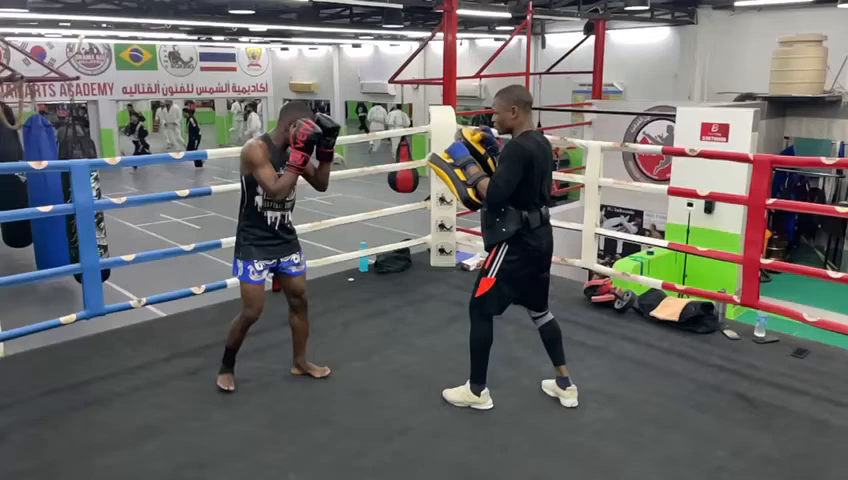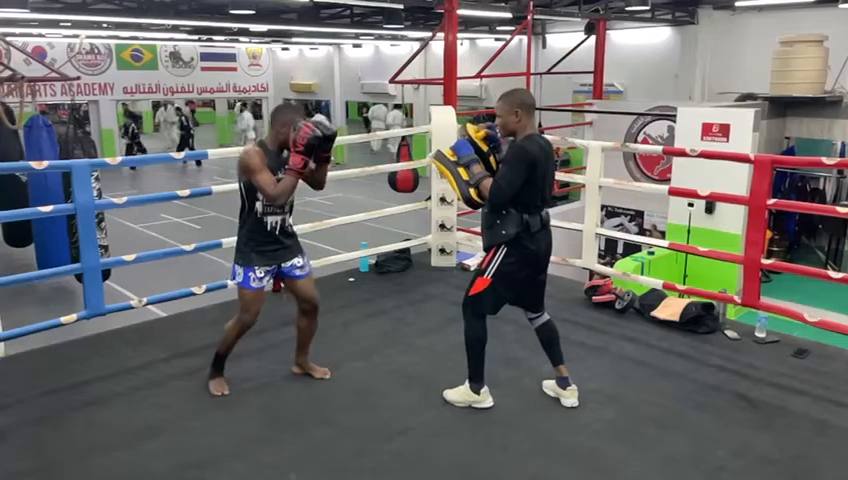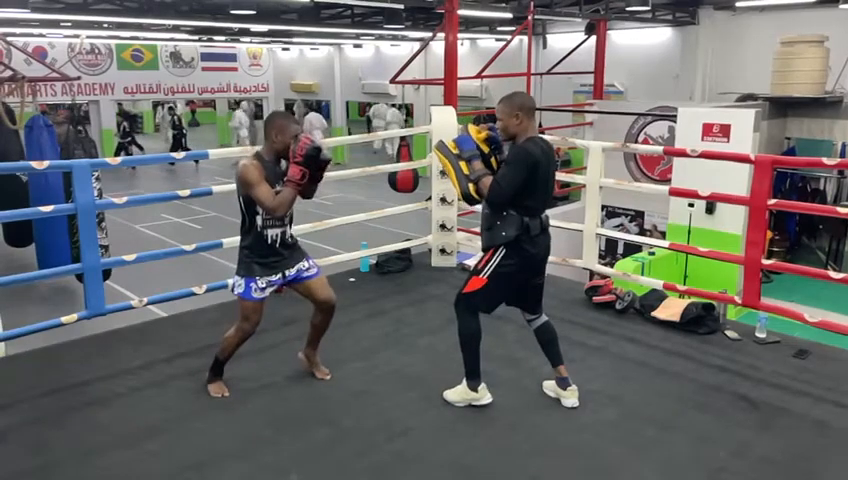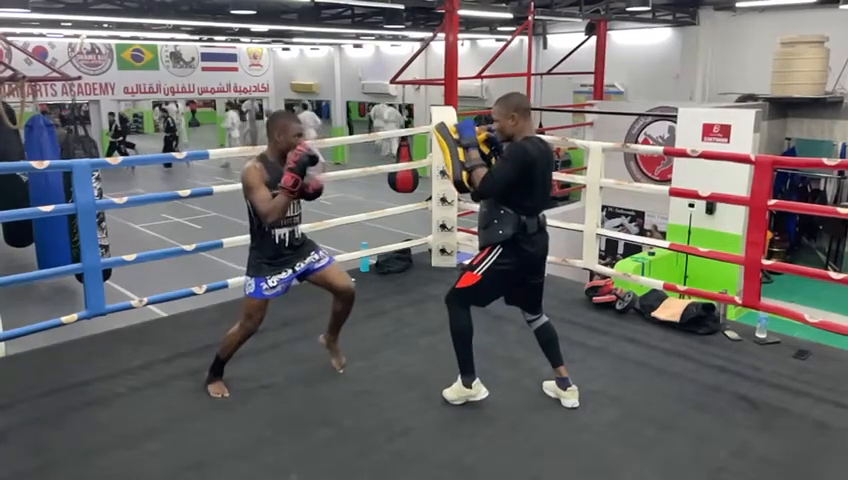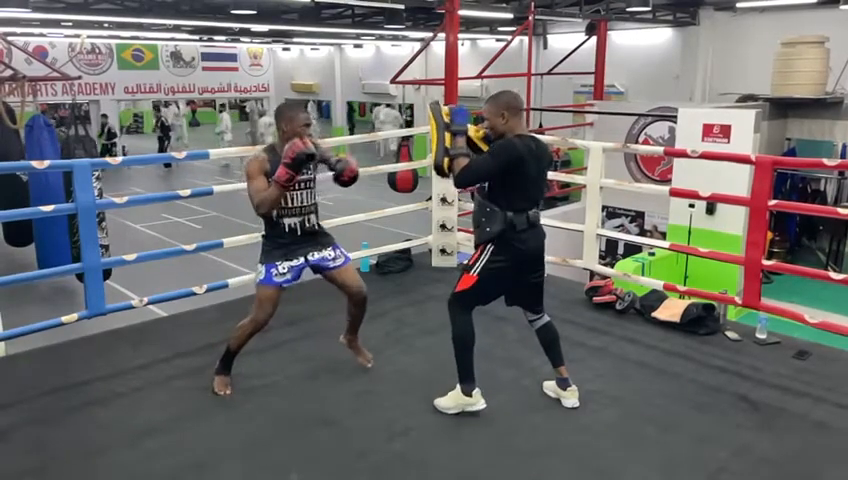
dt=0.7s
person 1, frame 1
left shoulder: (518, 148)
right shoulder: (540, 143)
left elbow: (494, 195)
left wrist: (467, 162)
right wrist: (495, 151)
left hip: (516, 242)
right hip: (537, 237)
left knee: (480, 309)
right knee: (539, 309)
left ankle: (477, 390)
right ankle: (565, 384)
person 1, frame 2
left shoulder: (521, 150)
right shoulder: (542, 146)
left elbow: (496, 196)
left wrist: (471, 161)
left hip: (515, 244)
right hip: (536, 239)
left knee: (473, 307)
right knee: (535, 310)
left ankle: (476, 389)
right ankle: (564, 383)
person 1, frame 3
left shoulder: (523, 153)
right shoulder: (543, 149)
left elbow: (495, 195)
left wrist: (473, 158)
left hip: (513, 246)
right hip: (534, 242)
left knee: (466, 305)
right knee: (533, 311)
left ankle: (474, 387)
right ankle: (564, 384)
person 1, frame 4
left shoulder: (520, 152)
right shoulder: (541, 149)
left elbow: (484, 188)
left wrist: (471, 147)
left hip: (510, 245)
right hip: (533, 241)
left knee: (457, 300)
right knee: (533, 312)
left ankle: (468, 383)
right ankle: (564, 384)
person 1, frame 5
left shoulder: (507, 149)
right shoulder: (539, 149)
left elbow: (463, 178)
left wrist: (459, 135)
right wrist: (485, 145)
left hip: (504, 243)
right hip: (531, 239)
left knee: (459, 305)
right knee: (534, 311)
left ankle: (468, 392)
right ankle: (565, 384)
person 2, frame 1
left shoulder: (293, 150)
right shoulder: (255, 150)
left elbow: (320, 184)
right elbow: (277, 191)
left wrist: (325, 149)
right wrist: (300, 154)
left hip: (286, 240)
right hip: (254, 243)
left knee: (299, 301)
right knee: (251, 311)
left ankle: (300, 362)
right ankle: (226, 366)
person 2, frame 2
left shoulder: (290, 153)
right shoulder: (252, 156)
left elbow: (318, 184)
right elbow: (277, 196)
left wrist: (322, 154)
right wrist: (300, 158)
left hip: (287, 244)
right hip: (255, 250)
left knee: (310, 303)
right knee: (247, 317)
left ankle: (301, 361)
right ankle: (215, 370)
person 2, frame 3
left shoulder: (286, 163)
right shoulder: (250, 169)
left elbow: (306, 194)
right elbow: (276, 209)
left wrist: (315, 171)
right wrist: (299, 169)
left hip: (289, 252)
right hip: (257, 261)
left knee: (327, 301)
right knee: (247, 326)
left ankle: (310, 353)
right ankle: (214, 375)
person 2, frame 4
left shoulder: (290, 161)
right shoulder: (254, 171)
right elbow: (269, 216)
left wrist: (310, 187)
right wrist: (293, 176)
left hip: (300, 247)
right hip: (267, 259)
left knee: (346, 290)
right knee: (249, 325)
left ankle: (331, 339)
right ankle: (214, 374)
person 2, frame 5
left shoulder: (310, 149)
right shoulder: (260, 161)
left elbow: (332, 160)
right elbow: (262, 207)
left wrist: (342, 165)
right wrist: (288, 170)
left hip: (316, 238)
right hip: (280, 247)
left knee: (358, 292)
right knee: (260, 317)
left ankle: (351, 339)
right ankle: (223, 368)
